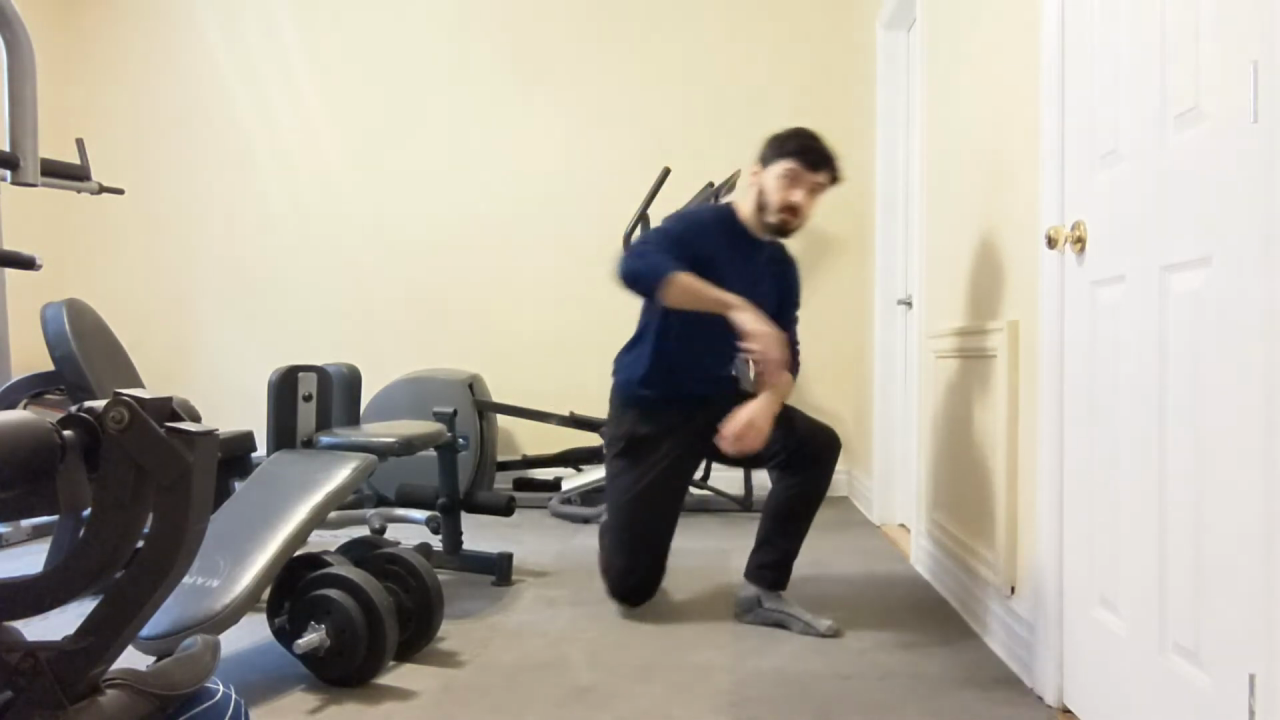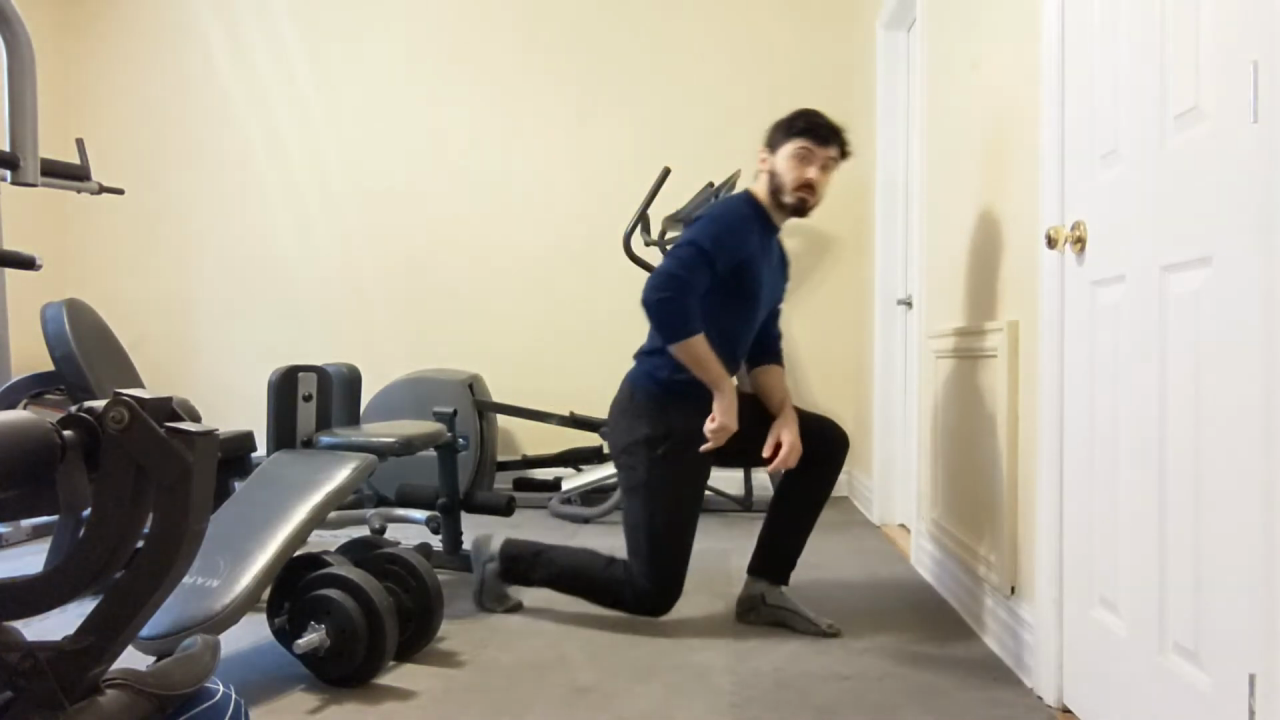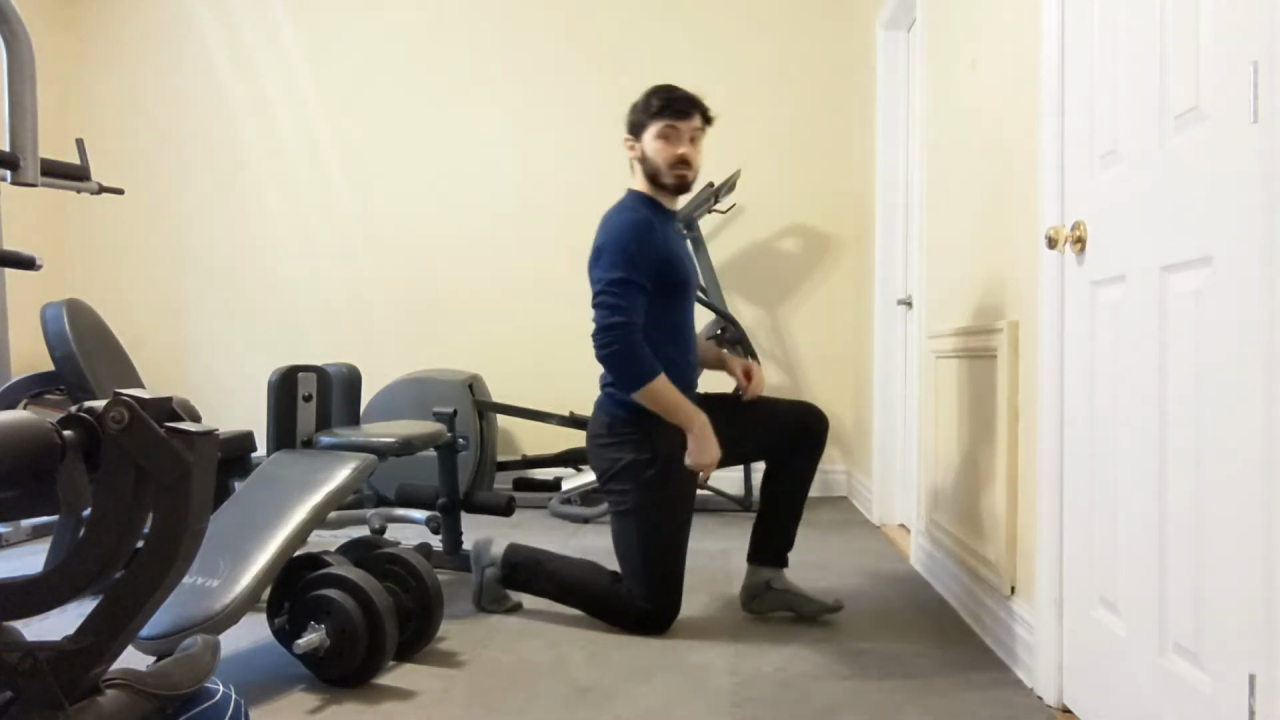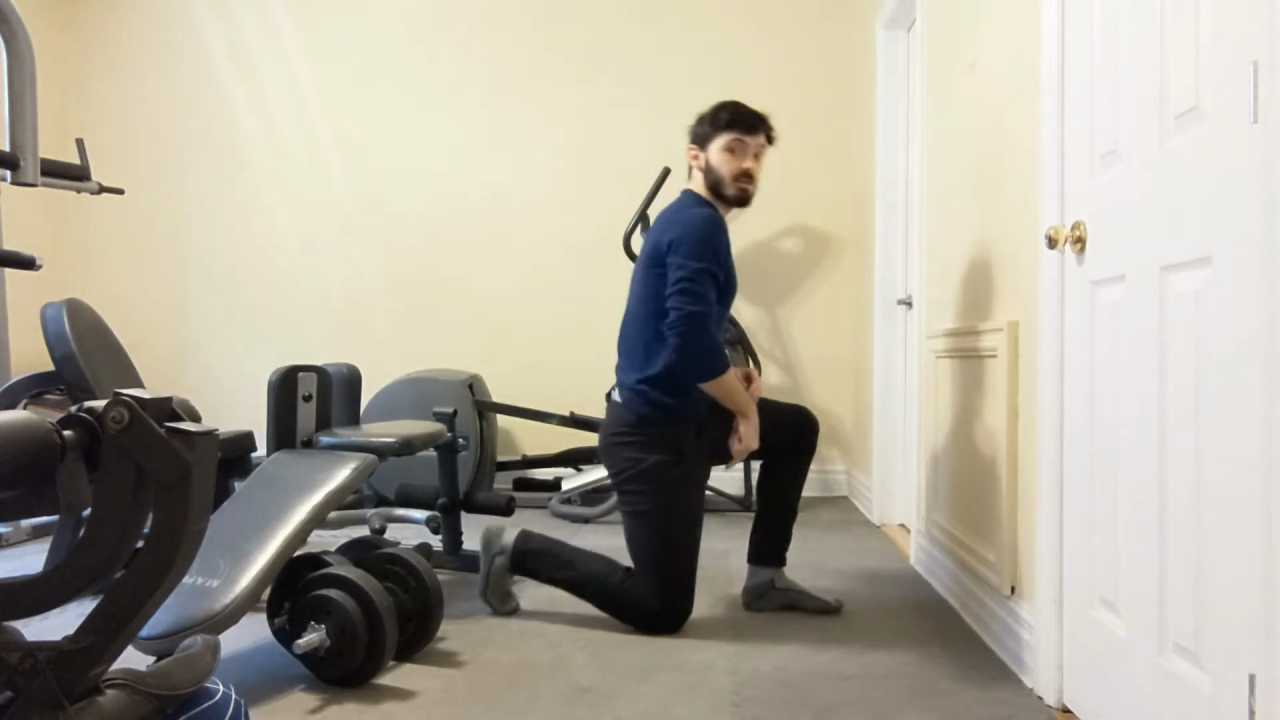
dt=0.5s
person 1, frame 1
left shoulder: (781, 268)
right shoulder: (699, 229)
left elbow: (778, 356)
right elbow: (638, 267)
left wrist: (765, 404)
right wrist: (739, 309)
left hip: (713, 402)
right hip: (644, 413)
left knee: (817, 445)
right knee: (632, 588)
left ankle: (761, 592)
right ankle: (620, 534)
person 1, frame 2
left shoulder: (774, 253)
right shoulder: (727, 222)
left elbow: (764, 349)
right elbow: (663, 298)
left wrist: (785, 416)
right wrist: (723, 391)
left hip: (704, 405)
right hip: (655, 415)
left knee: (825, 444)
right knee: (651, 590)
left ankle: (764, 590)
right ankle: (504, 557)
person 1, frame 3
left shoulder: (663, 224)
right shoulder: (629, 227)
right elbow: (619, 348)
left wrist: (726, 362)
right wrist: (695, 425)
left hip: (671, 417)
right hip: (637, 434)
left knee: (805, 425)
right knee: (651, 610)
left ankle: (765, 578)
right ankle: (504, 562)
person 1, frame 4
left shoulder: (685, 220)
right shoulder: (699, 224)
right elbow: (691, 339)
left wrist: (728, 376)
right wrist: (746, 410)
left hip: (673, 415)
right hip: (652, 431)
left knee: (797, 427)
right knee: (662, 609)
left ankle: (764, 578)
right ankle: (518, 548)
